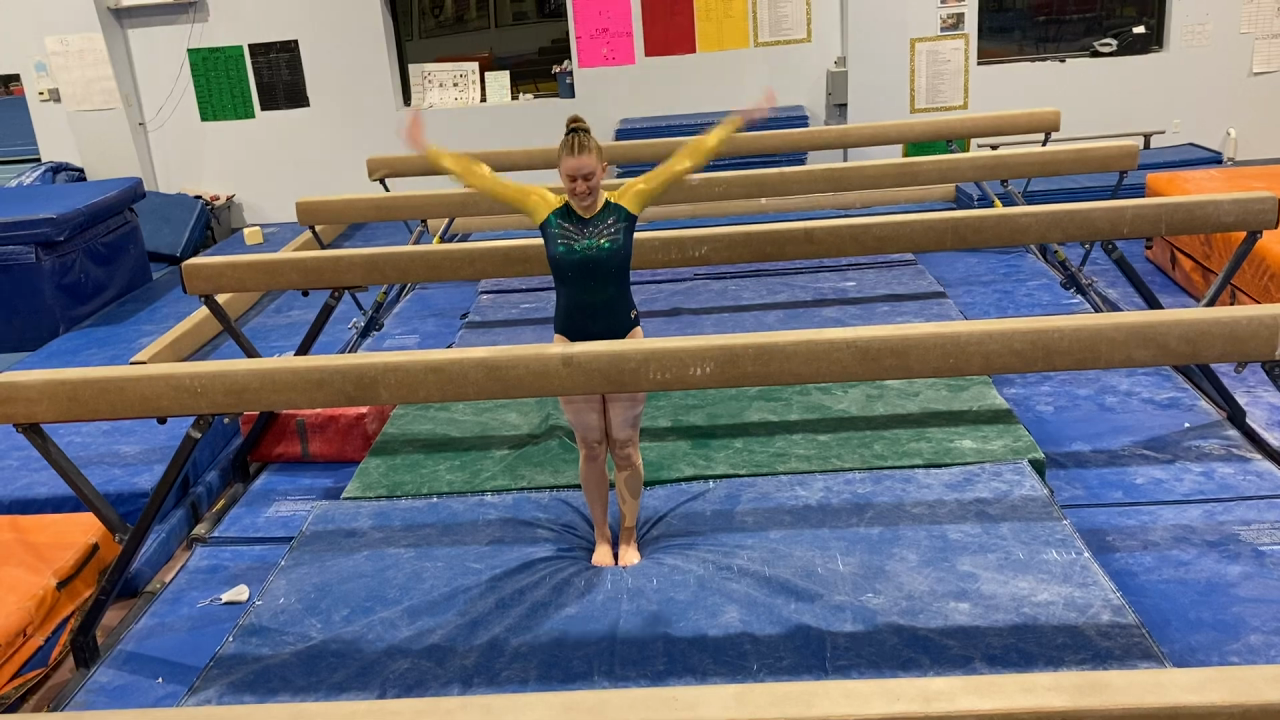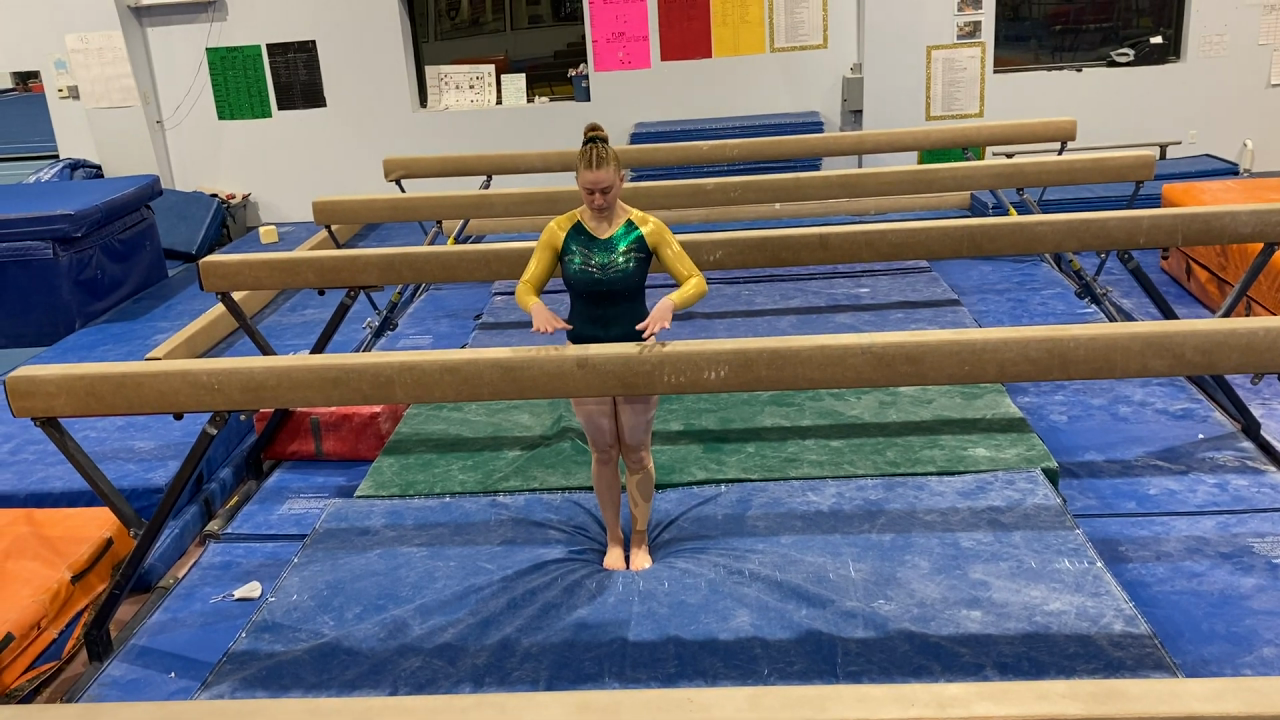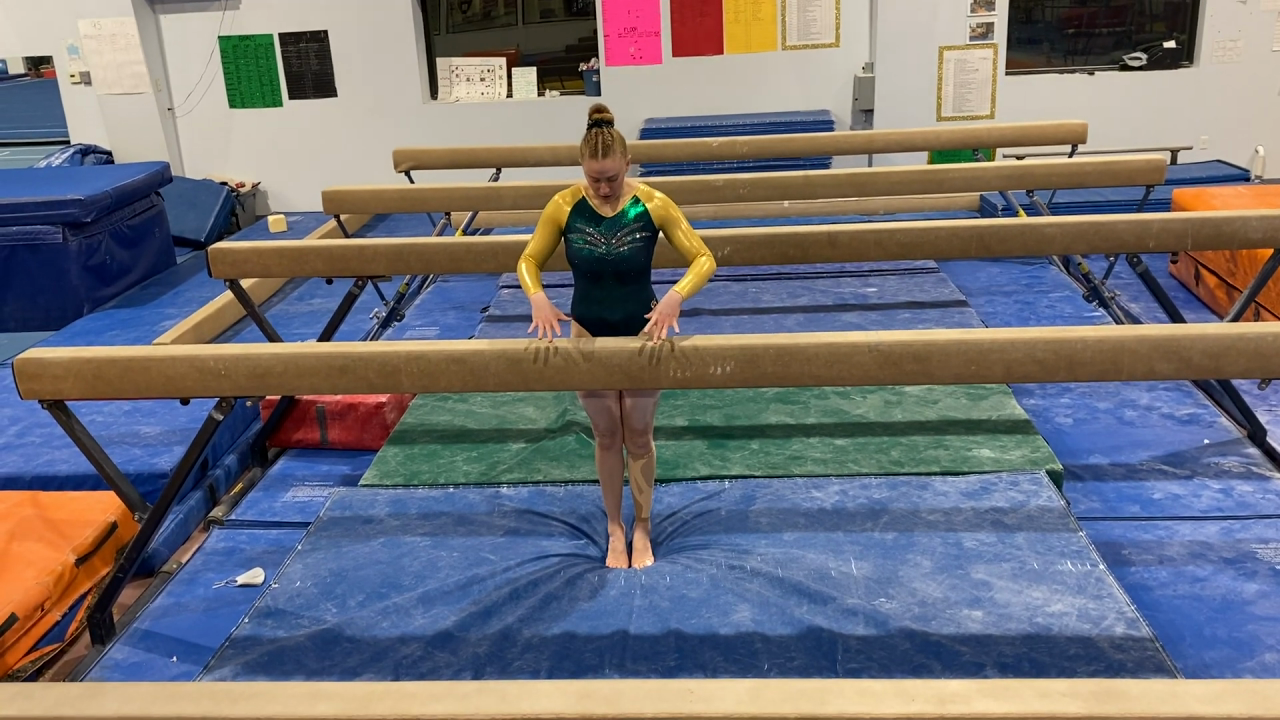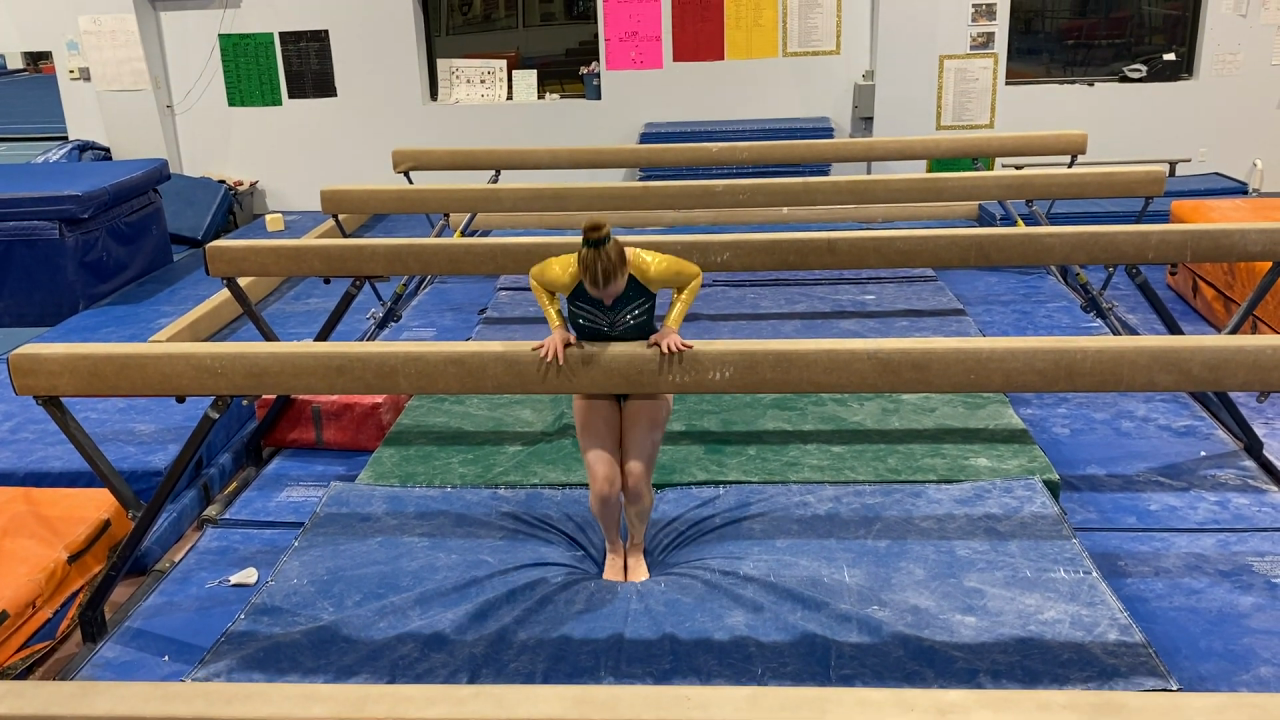
dt=1s
person 1, frame 1
left shoulder: (626, 204)
right shoulder: (545, 209)
left elbow: (685, 163)
right elbow: (482, 178)
left wrist: (738, 121)
right wrist: (427, 151)
left hip: (625, 346)
right hip: (571, 350)
left knee: (625, 448)
right knee: (591, 449)
left ankle: (630, 536)
right ankle: (602, 536)
person 1, frame 2
left shoulder: (647, 228)
right shoulder: (560, 231)
left elbow: (696, 282)
right elbow: (525, 286)
left wrist: (668, 303)
right wrist: (537, 308)
left knee: (637, 452)
right knee: (603, 453)
left ankle: (640, 539)
right ankle: (613, 538)
person 1, frame 3
left shoulder: (654, 205)
right shoulder: (564, 206)
left elbow: (704, 259)
right elbow: (529, 260)
left wrist: (674, 297)
right wrist: (539, 298)
left hip: (643, 332)
right hip: (588, 335)
left knee: (639, 437)
right knee: (607, 437)
left ankle: (642, 526)
right ankle: (615, 528)
person 1, frame 4
left shoulder: (651, 269)
right shoulder: (561, 276)
left elbow: (693, 278)
right elbow: (536, 280)
left wrist: (670, 328)
right wrist: (558, 328)
left knee: (637, 477)
right knee: (604, 491)
left ankle: (636, 547)
right ankle: (613, 545)
